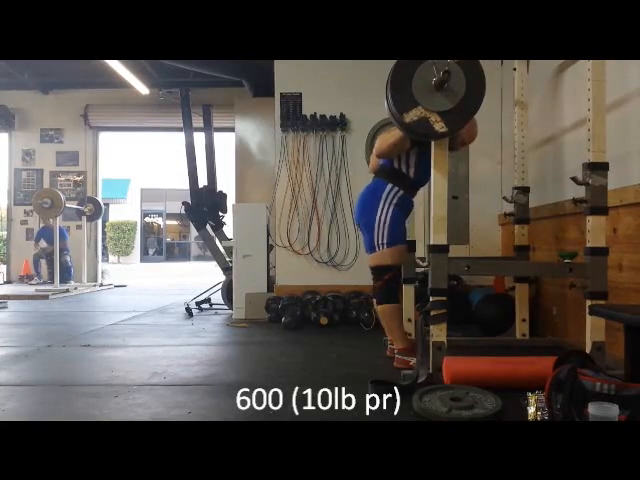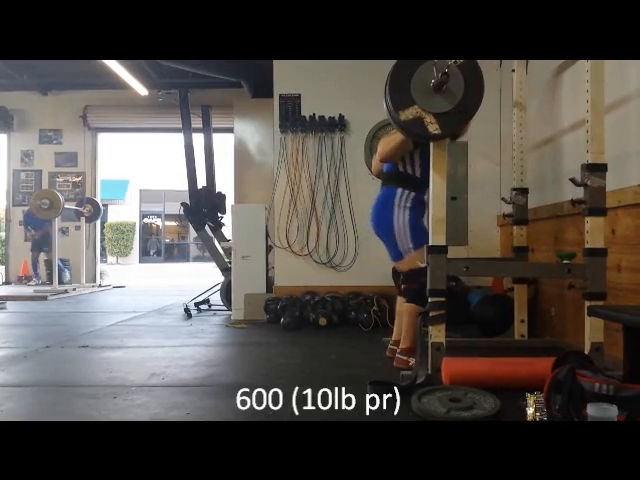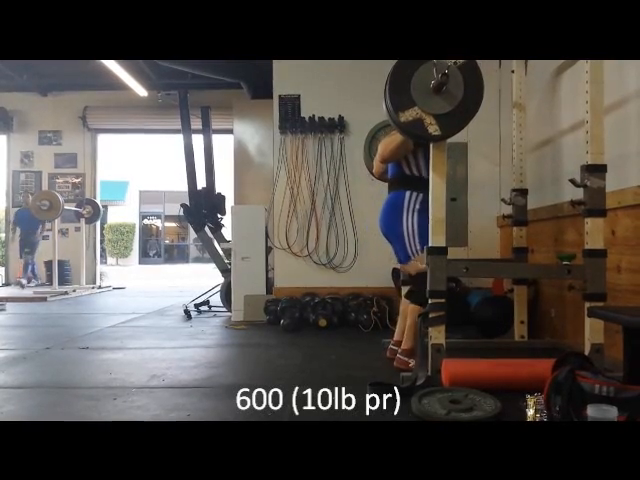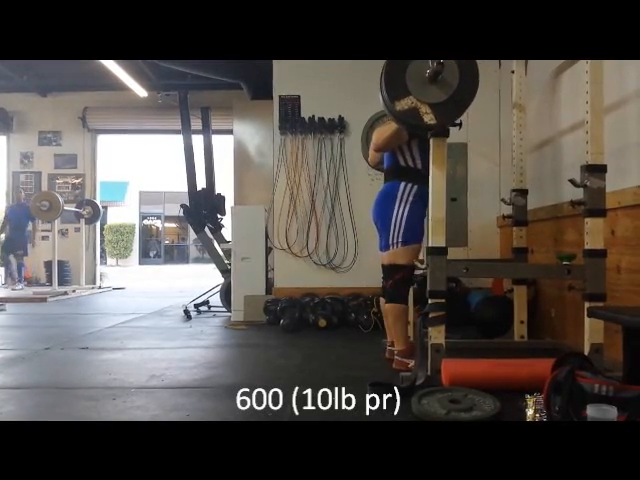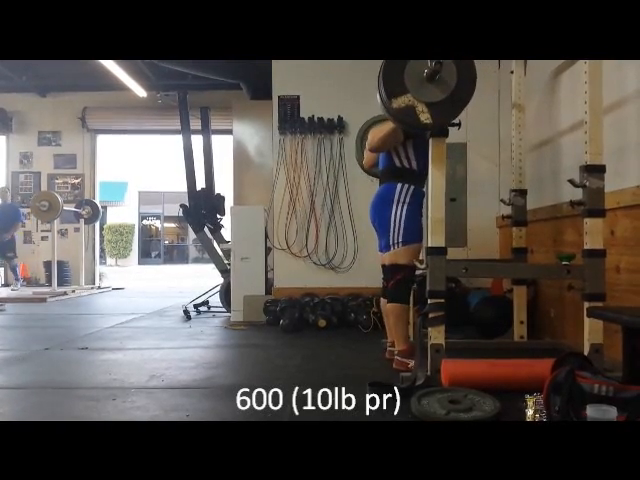
dt=0.4s
person 1, frame 1
left shoulder: (426, 142)
left elbow: (375, 164)
right elbow: (380, 150)
left hip: (382, 207)
right hip: (381, 206)
left knee: (390, 278)
right knee: (387, 279)
left ankle: (396, 343)
right ankle: (403, 352)
person 1, frame 2
left shoulder: (422, 140)
left elbow: (377, 168)
right elbow: (383, 154)
left hip: (398, 211)
right hip: (396, 210)
left knee: (410, 282)
right knee: (422, 281)
left ankle: (397, 343)
right ankle: (405, 352)
person 1, frame 3
left shoulder: (413, 137)
left elbow: (378, 169)
right elbow: (384, 155)
left wrist: (397, 136)
left hip: (404, 213)
right hip: (406, 212)
left knee: (421, 284)
right knee: (428, 283)
left ankle: (397, 344)
right ankle: (407, 353)
person 1, frame 4
left shoulder: (410, 129)
left elbow: (373, 157)
right elbow: (378, 144)
left wrist: (388, 125)
left hip: (399, 203)
right hip: (400, 202)
left knee: (396, 279)
right knee: (397, 279)
left ankle: (394, 345)
right ankle: (403, 353)
person 1, frame 5
left shoulder: (404, 129)
left elbow: (368, 160)
right elbow: (373, 143)
left hip: (394, 203)
right hip: (397, 203)
left knee: (393, 279)
right knee: (400, 278)
left ankle: (394, 345)
right ankle: (403, 354)
